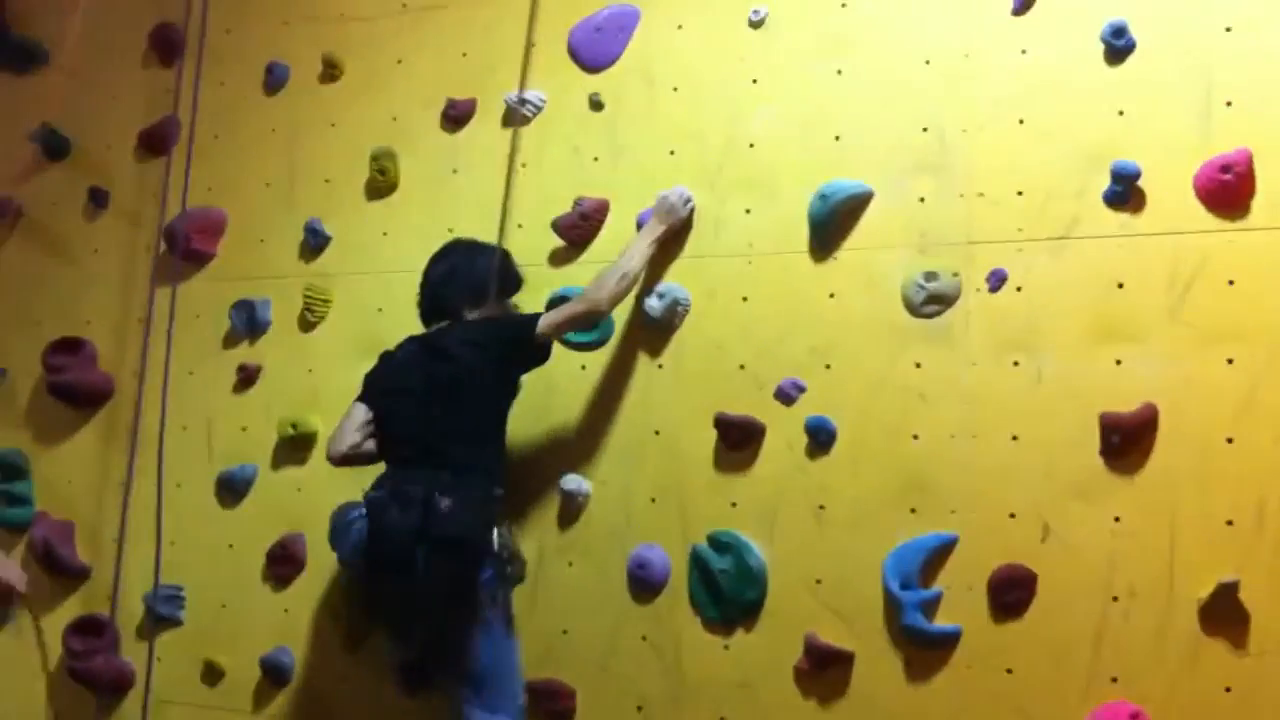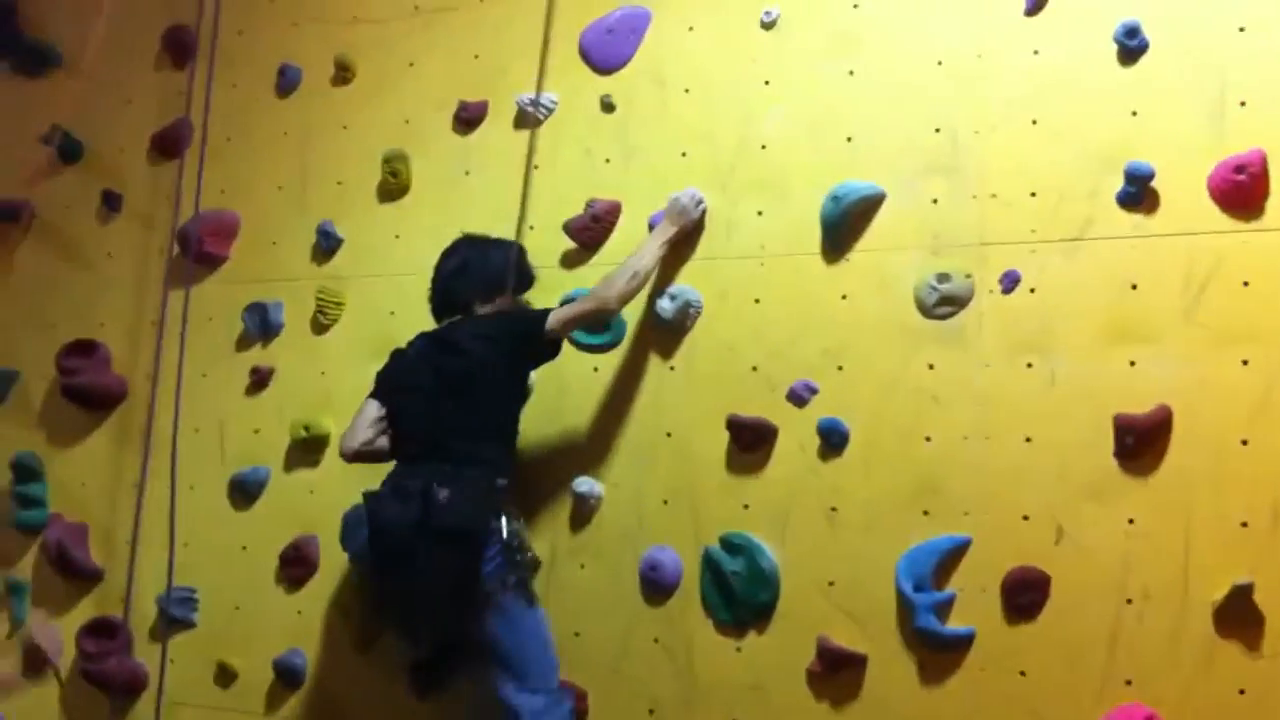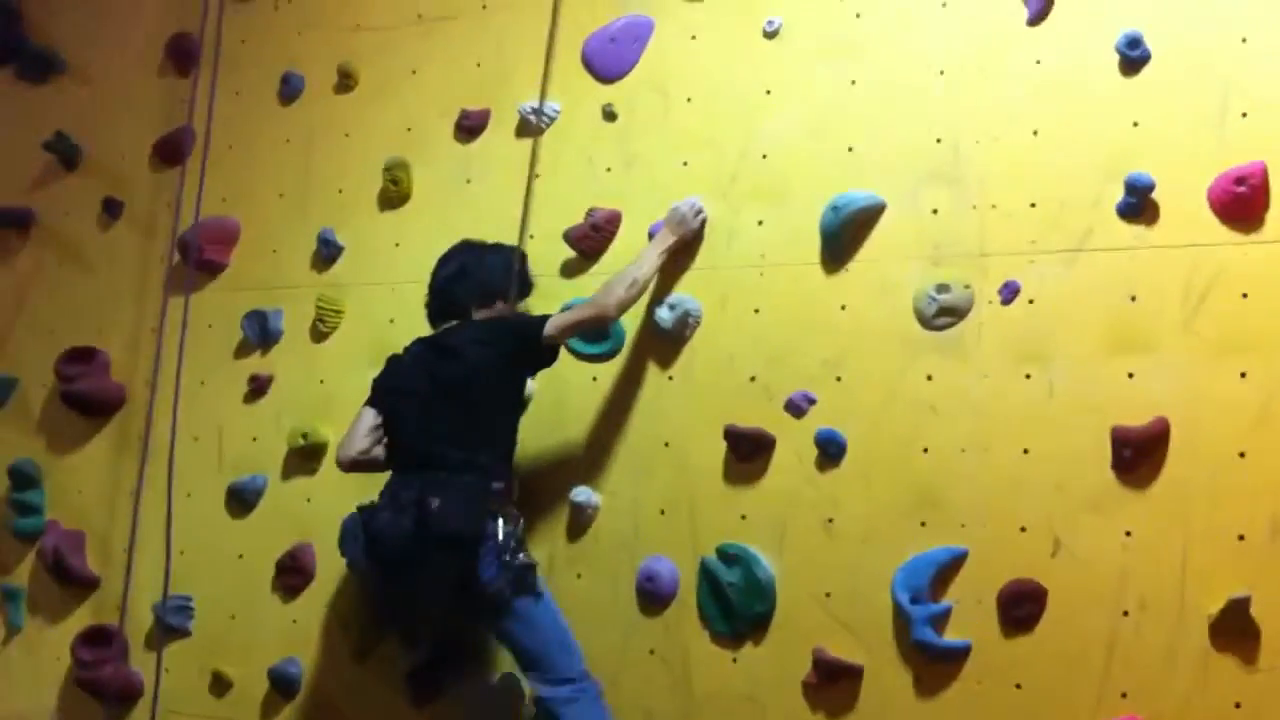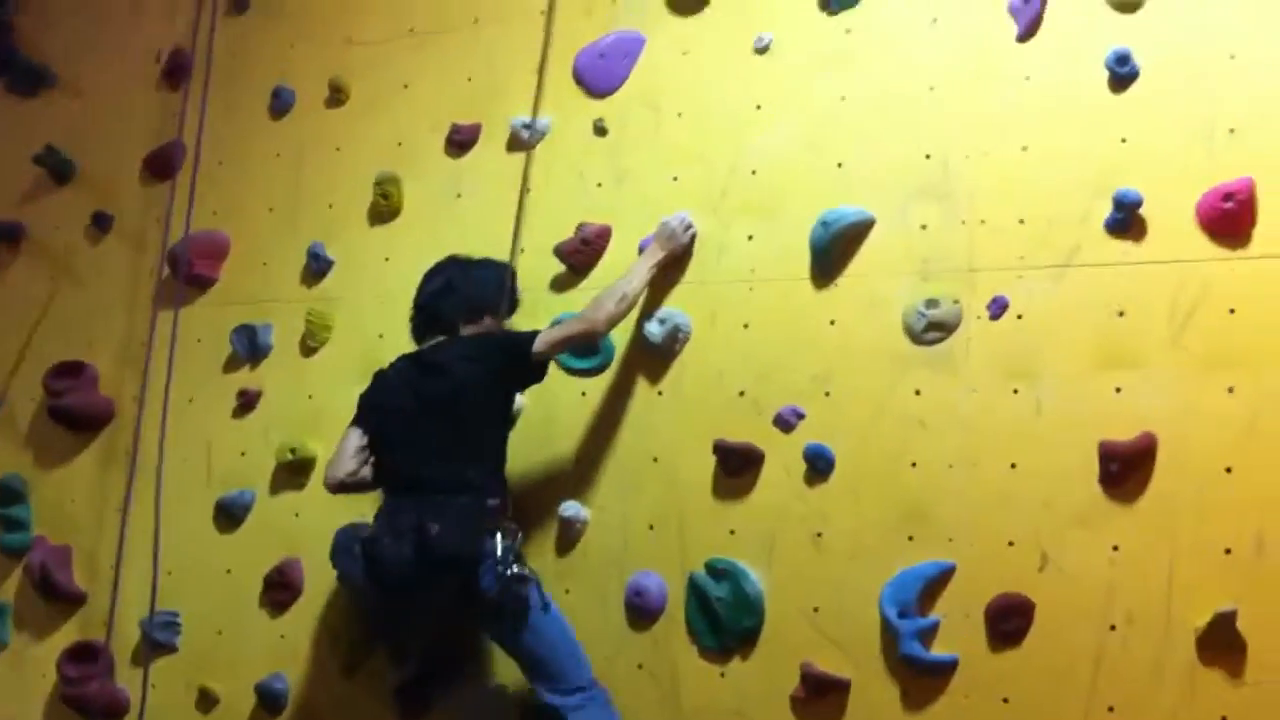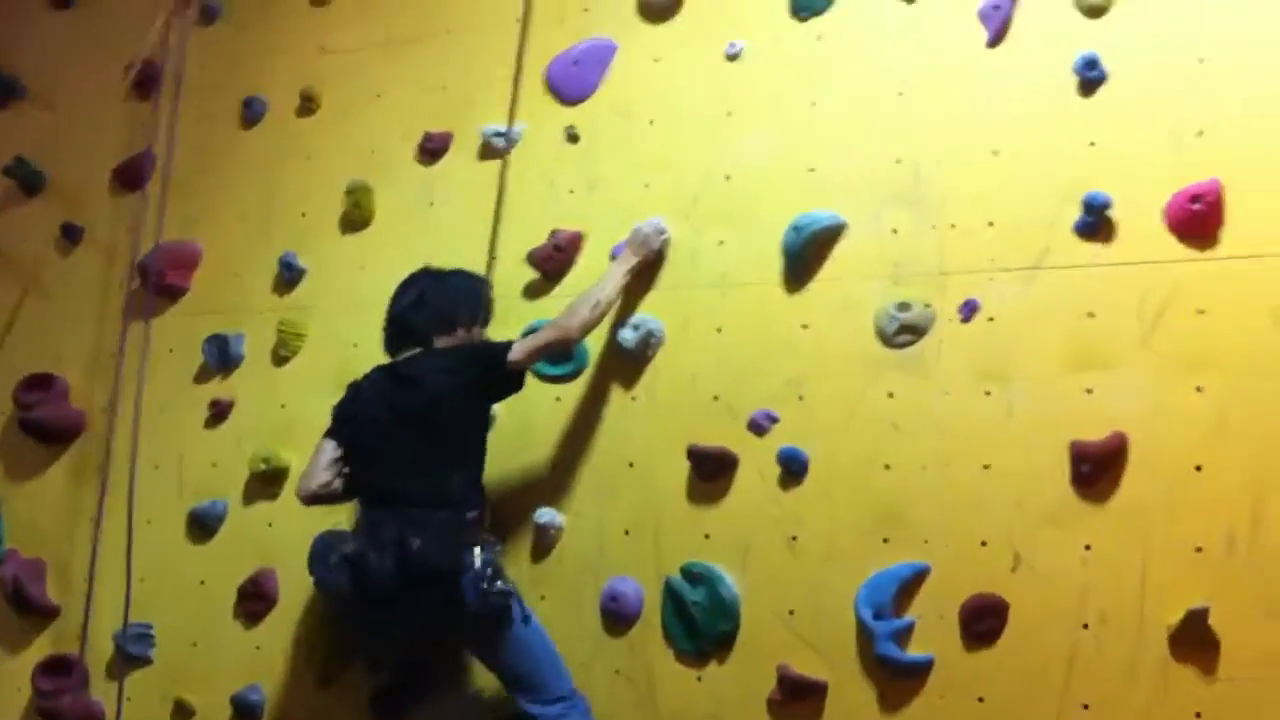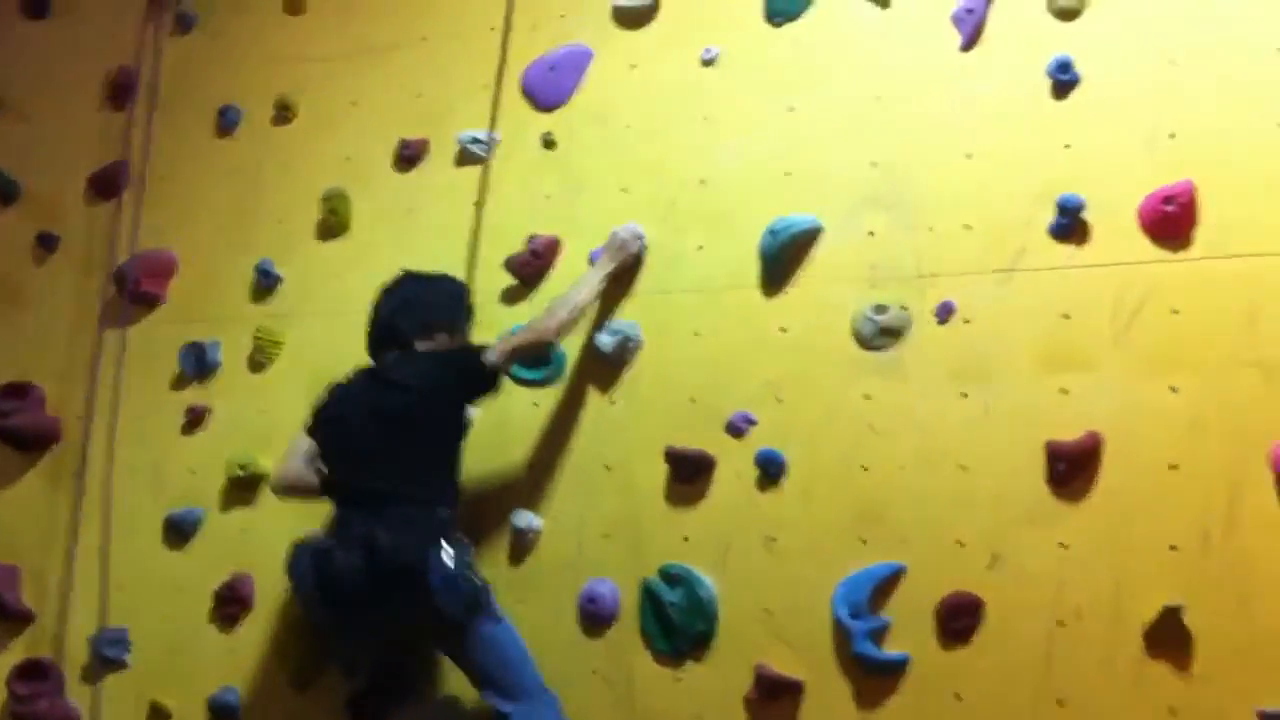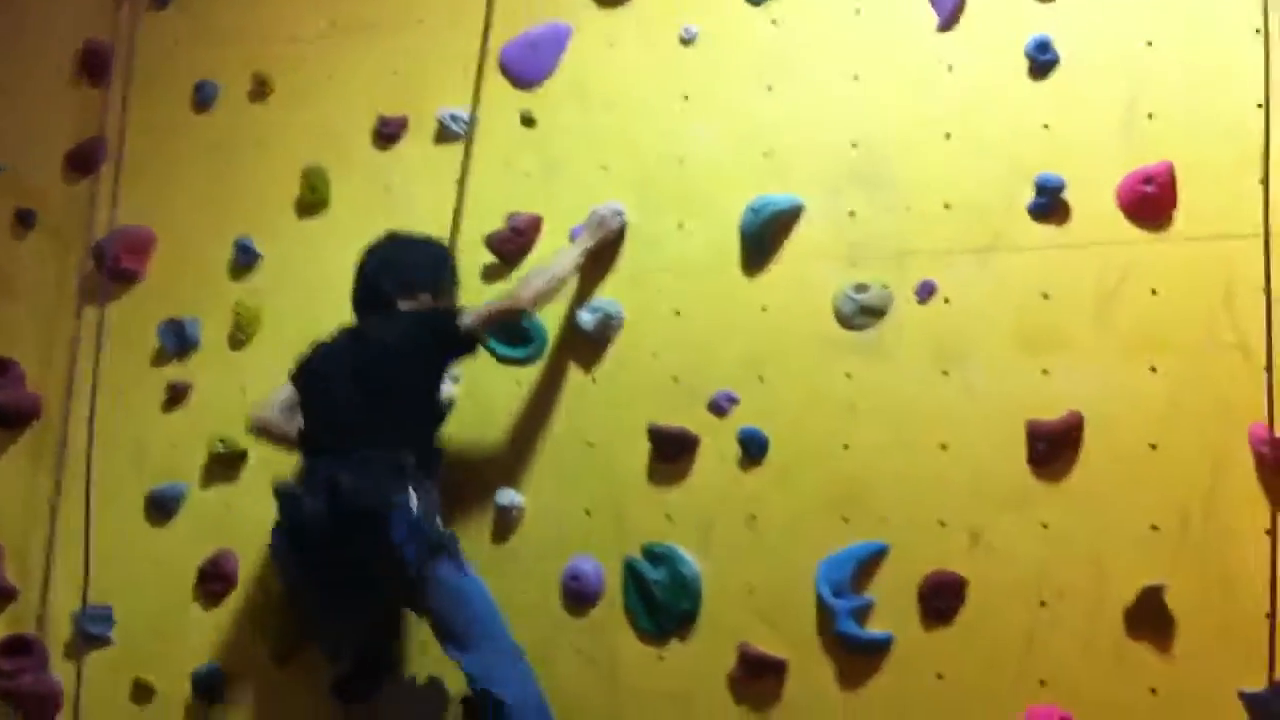
dt=0.1s
person 1, frame 1
left shoulder: (394, 362)
right shoulder: (494, 341)
left elbow: (340, 448)
right elbow: (596, 302)
right wrist: (654, 229)
left hip: (388, 540)
right hip: (464, 544)
left knee: (347, 522)
left ankle: (420, 648)
person 1, frame 2
left shoulder: (406, 359)
right shoulder: (504, 336)
left elbow: (353, 444)
right elbow: (605, 300)
right wrist: (666, 230)
left hip: (395, 534)
right hip: (471, 536)
left knee: (358, 522)
left ankle: (431, 646)
person 1, frame 3
left shoulder: (402, 364)
right shoulder: (503, 341)
left elbow: (351, 455)
right elbow: (604, 307)
right wrist: (666, 239)
left hip: (399, 541)
right hip: (476, 543)
left knee: (357, 532)
left ankle: (431, 651)
person 1, frame 4
left shoulder: (387, 383)
right shoulder: (492, 357)
left elbow: (339, 475)
right elbow: (594, 322)
right wrist: (656, 253)
left hip: (396, 565)
right hip: (477, 560)
left knee: (349, 546)
left ankle: (419, 664)
person 1, frame 5
left shoulder: (362, 396)
right shoulder: (468, 369)
left elbow: (311, 487)
right elbow: (567, 330)
right wrist: (628, 260)
left hip: (376, 581)
right hip: (458, 574)
left knee: (328, 553)
left ankle: (397, 672)
person 1, frame 6
left shoulder: (344, 397)
right shoulder: (445, 371)
left elbow: (287, 478)
right elbow: (543, 331)
right wrist: (606, 264)
left hip: (347, 580)
right hip: (426, 571)
left knee: (306, 563)
left ankle: (374, 677)
person 1, frame 7
left shoulder: (327, 354)
right shoulder: (424, 332)
left elbow: (264, 418)
right elbow: (519, 300)
right wrist: (586, 242)
left hip: (318, 529)
right hip: (397, 523)
left knee: (293, 540)
right knee: (501, 674)
left ankle: (355, 663)
